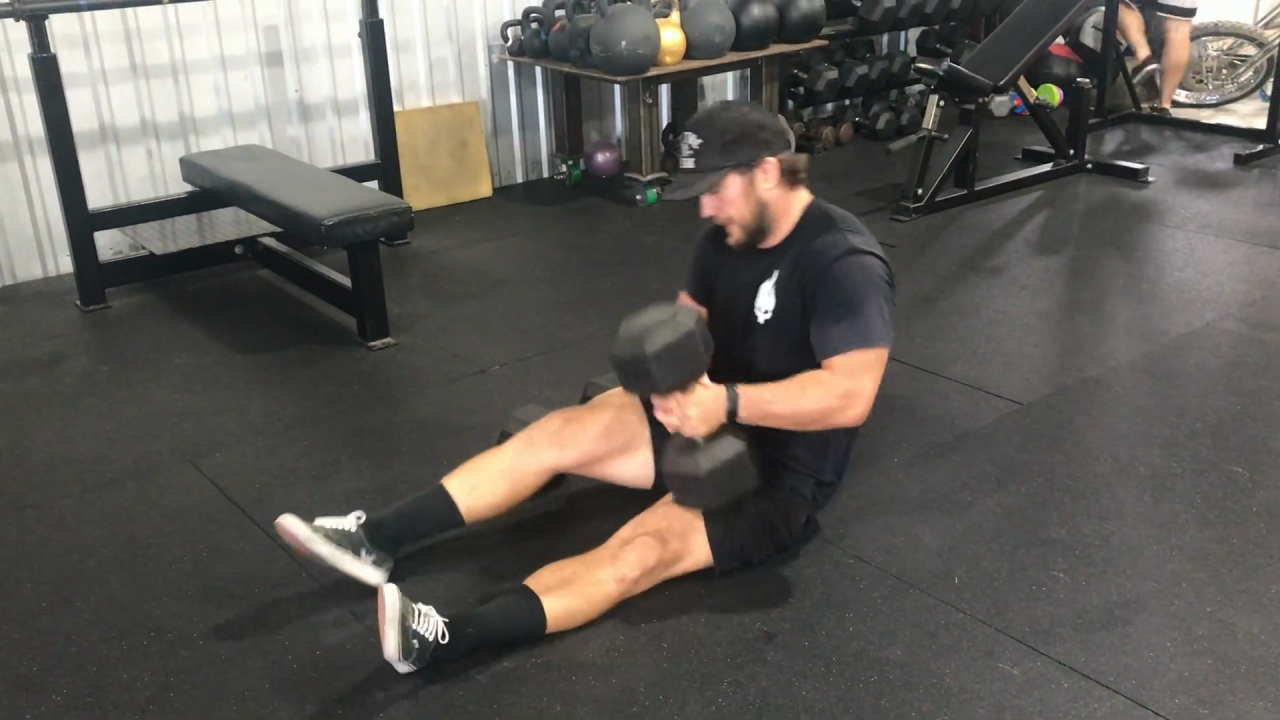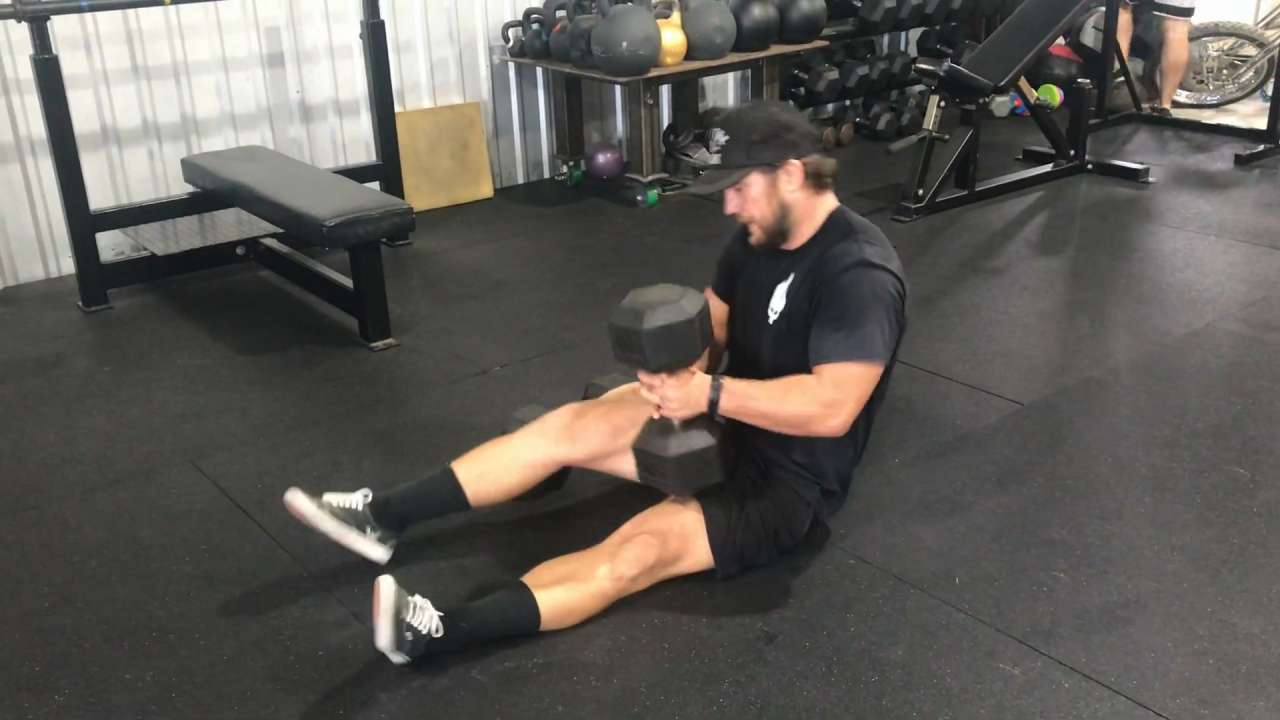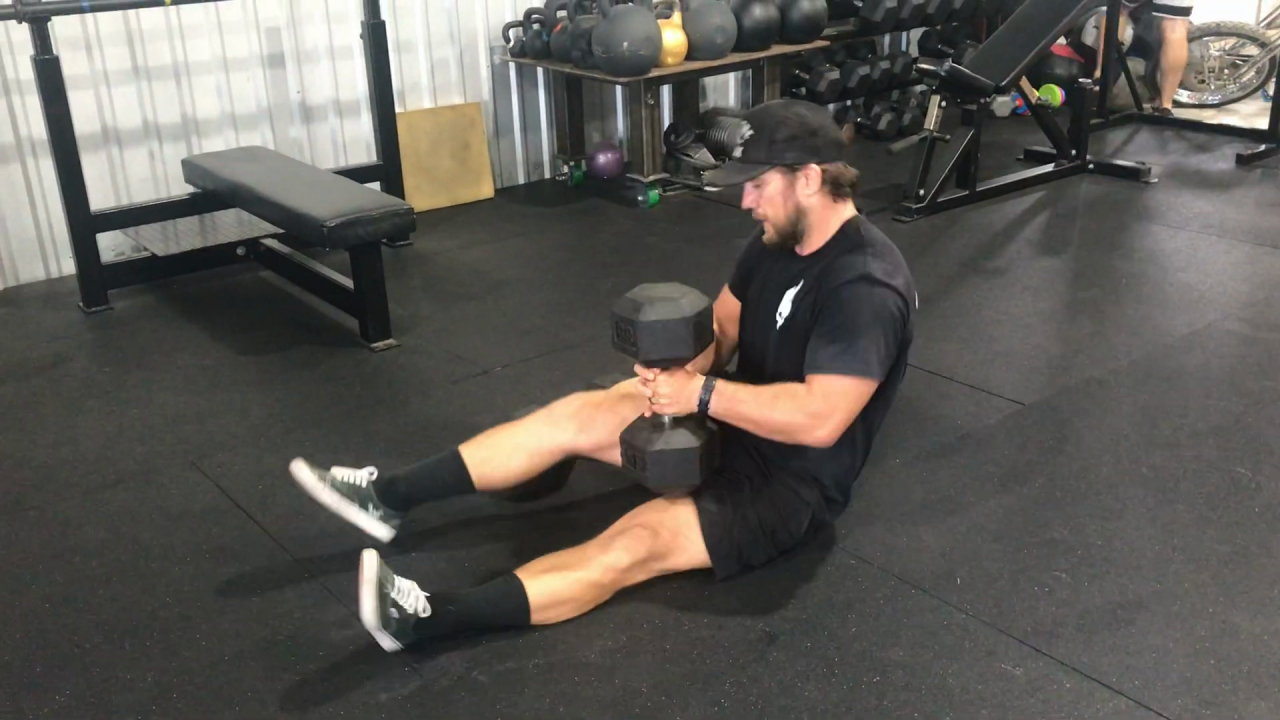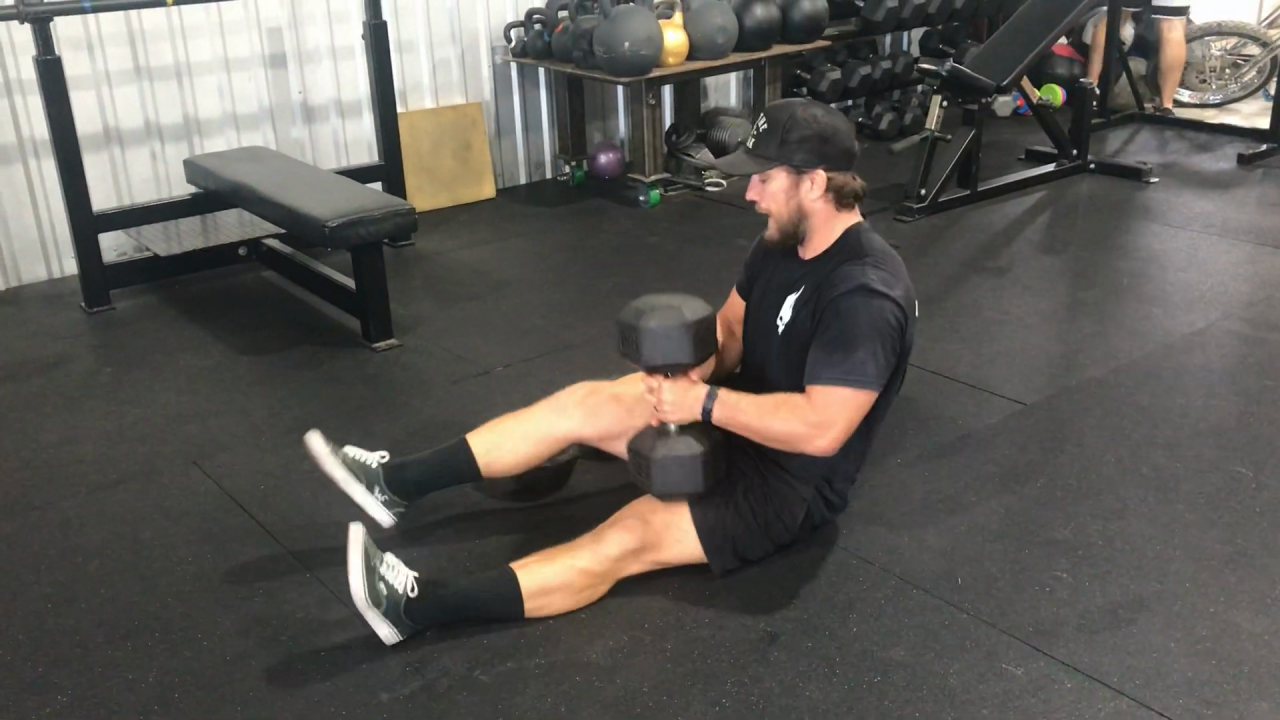
dt=0.1s
person 1, frame 1
left shoulder: (845, 263)
right shoulder: (731, 235)
left elbow: (848, 399)
left wrist: (725, 401)
right wrist: (687, 387)
left hip: (785, 473)
right hip: (718, 427)
left knee: (642, 549)
right knee: (558, 433)
left ankle: (441, 638)
right ankle: (375, 540)
person 1, frame 2
left shoulder: (859, 272)
right shoulder: (760, 233)
left elbow: (832, 408)
right elbow: (713, 324)
left wrist: (710, 393)
right wrist: (687, 372)
left hip: (793, 477)
right hip: (732, 424)
left knee: (642, 548)
right knee: (571, 427)
left ankle: (436, 631)
right ankle: (383, 517)
person 1, frame 3
left shoulder: (865, 285)
right shoulder: (778, 239)
left elbow: (818, 419)
right elbow: (727, 322)
left wrist: (703, 394)
right wrist: (695, 364)
left hip: (794, 482)
right hip: (735, 424)
left knee: (633, 546)
right knee: (573, 416)
left ankle: (423, 617)
right ankle: (386, 496)
person 1, frame 4
left shoulder: (864, 294)
right shoulder: (784, 239)
left elbow: (821, 430)
right elbow: (733, 324)
left wrist: (707, 401)
right wrist: (699, 371)
left hip: (791, 480)
right hip: (737, 420)
left knee: (628, 539)
right knee: (581, 405)
left ankle: (417, 602)
right ankle: (395, 483)
